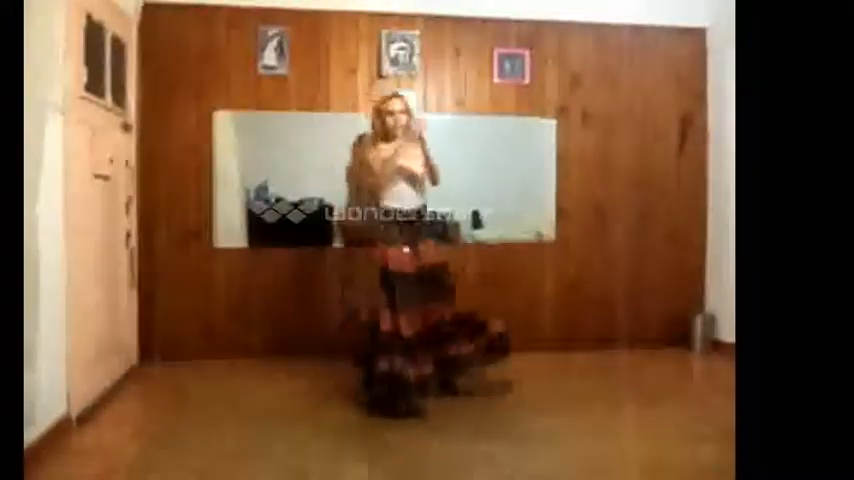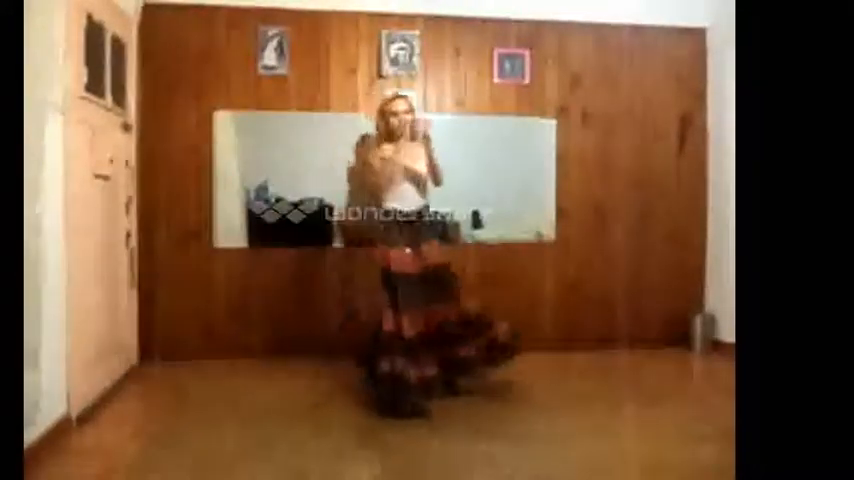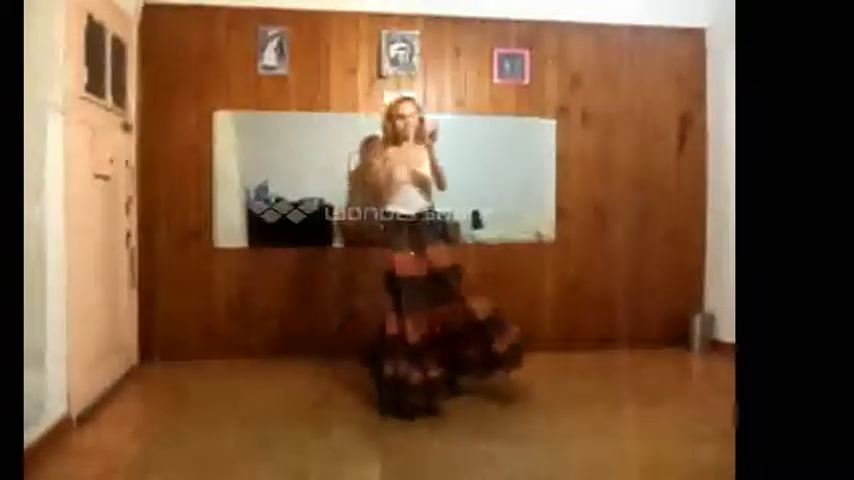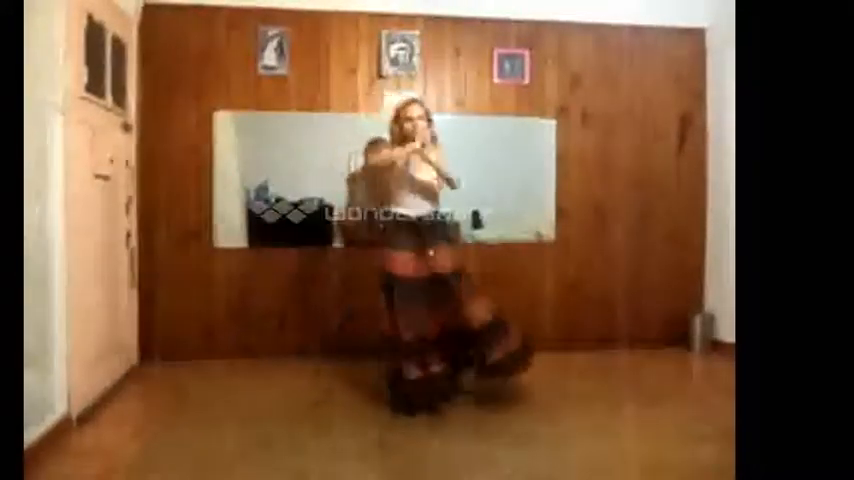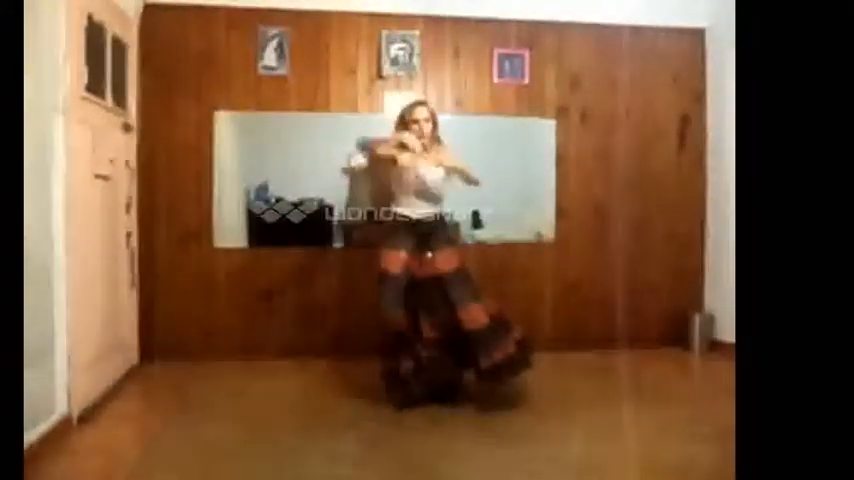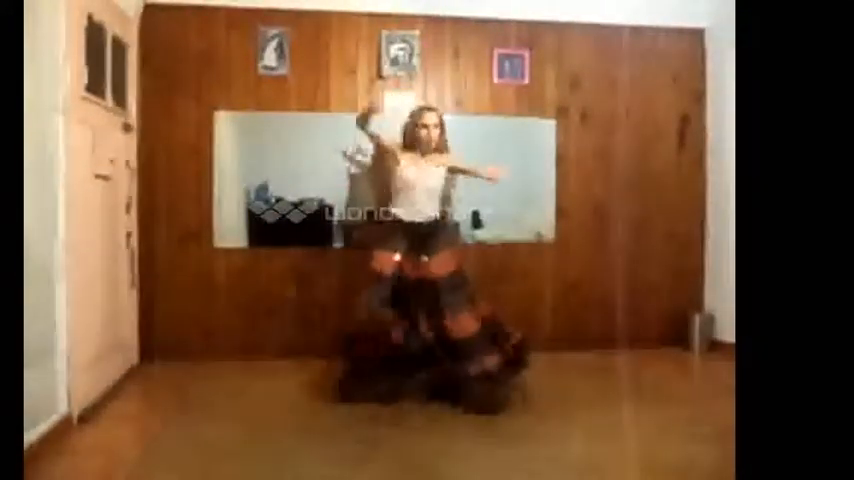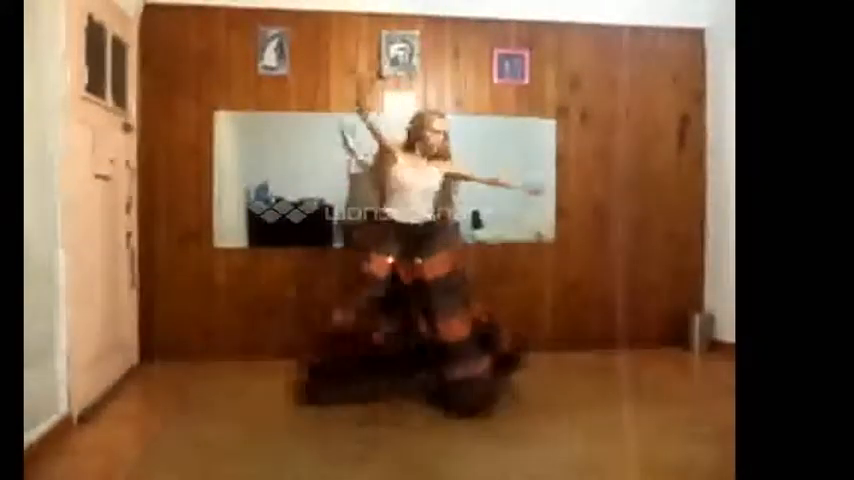
dt=0.1s
person 1, frame 1
left shoulder: (414, 147)
right shoulder: (373, 151)
left elbow: (433, 180)
right elbow: (378, 183)
left wrist: (423, 149)
right wrist: (400, 149)
left hip: (419, 225)
right hip: (391, 229)
left knee: (434, 295)
right knee: (398, 304)
left ankle: (435, 373)
right ankle: (393, 389)
person 1, frame 2
left shoulder: (420, 148)
right shoulder: (378, 151)
left elbow: (438, 181)
right elbow: (375, 185)
left wrist: (426, 146)
right wrist: (398, 151)
left hip: (423, 226)
right hip: (394, 228)
left knee: (438, 293)
right knee: (403, 302)
left ankle: (437, 374)
right ankle: (402, 384)
person 1, frame 3
left shoulder: (425, 151)
right shoulder: (386, 153)
left elbow: (441, 184)
right elbow: (380, 182)
left wrist: (430, 150)
right wrist: (403, 153)
left hip: (427, 228)
right hip: (398, 230)
left knee: (445, 295)
right knee: (408, 305)
left ankle: (440, 376)
right ankle: (408, 386)
person 1, frame 4
left shoulder: (439, 154)
right shoulder: (398, 154)
left elbow: (452, 183)
left wrist: (431, 158)
right wrist: (406, 150)
left hip: (434, 229)
right hip: (401, 231)
left knee: (450, 298)
right knee: (410, 308)
left ankle: (443, 376)
right ankle: (417, 384)
person 1, frame 5
left shoulder: (442, 153)
right shoulder: (398, 153)
left elbow: (474, 181)
right elbow: (370, 148)
left wrist: (455, 166)
right wrist: (400, 144)
left hip: (435, 231)
right hip: (402, 232)
left knee: (455, 297)
right knee: (393, 300)
left ankle: (445, 378)
right ankle: (408, 378)
person 1, frame 6
left shoulder: (445, 161)
right shoulder: (398, 155)
left elbow: (475, 171)
right elbow: (367, 132)
left wrist: (491, 173)
right wrist: (366, 118)
left hip: (432, 237)
right hip: (398, 234)
left knee: (452, 304)
right knee: (380, 299)
left ankle: (469, 380)
person 1, frame 7
left shoulder: (442, 166)
right shoulder: (395, 154)
left elbow: (479, 176)
right elbow: (370, 127)
left wrist: (519, 187)
right wrist: (363, 110)
left hip: (428, 238)
right hip: (393, 236)
left knee: (447, 307)
right knee: (367, 299)
left ankle: (461, 387)
